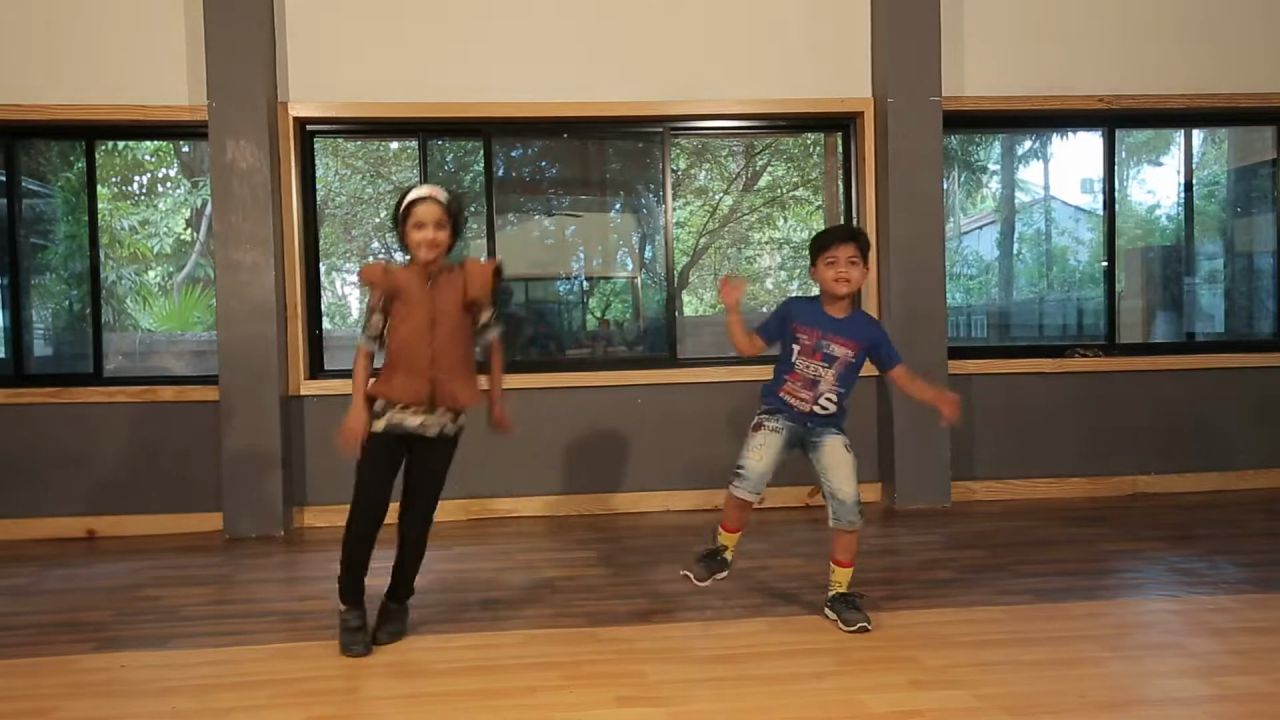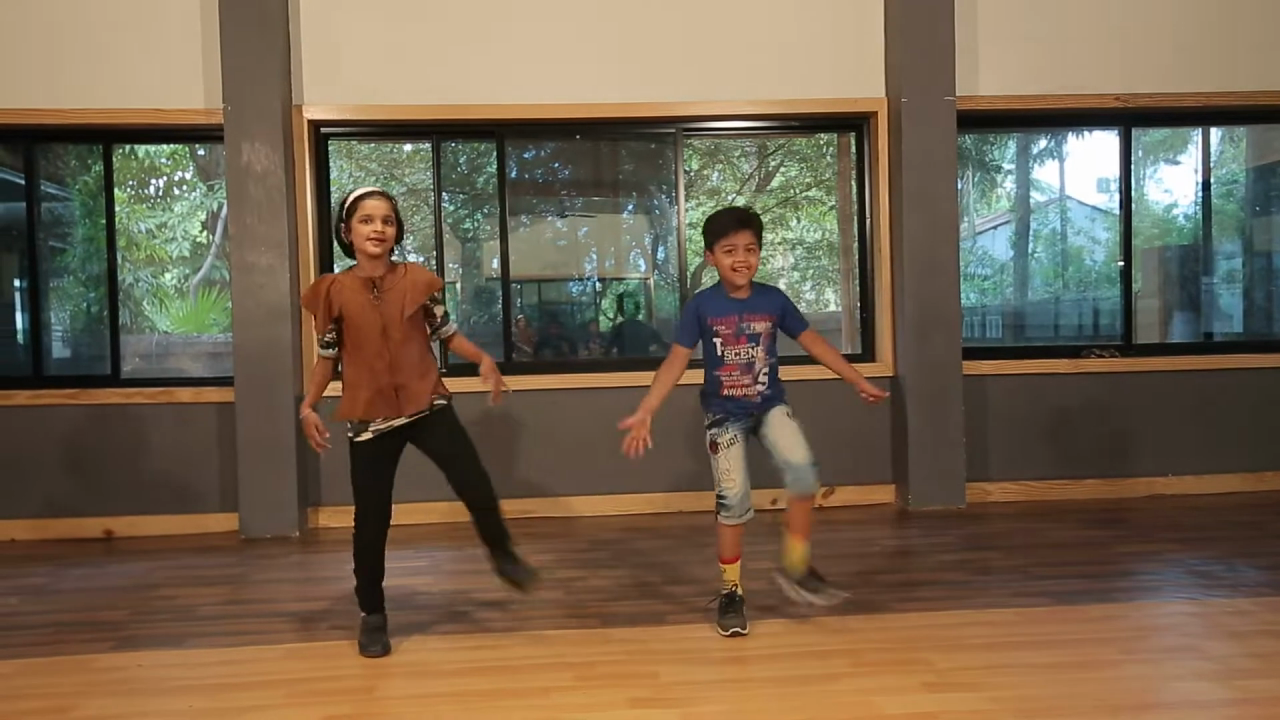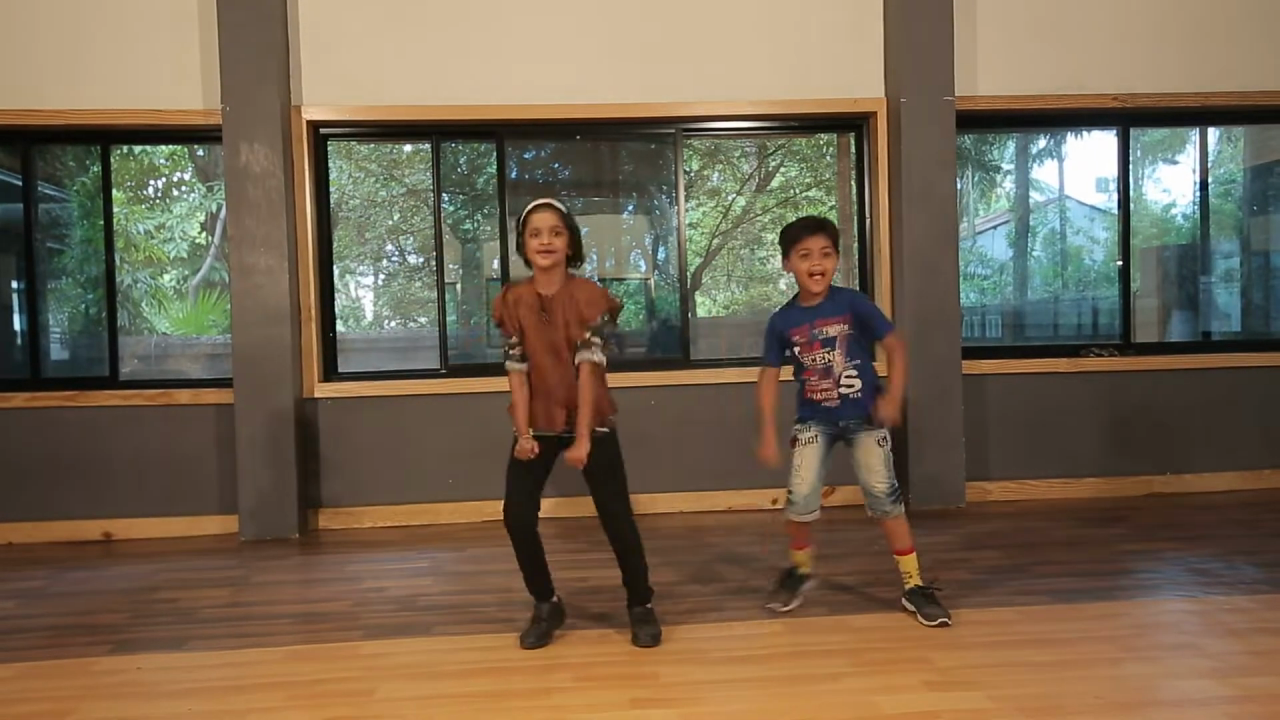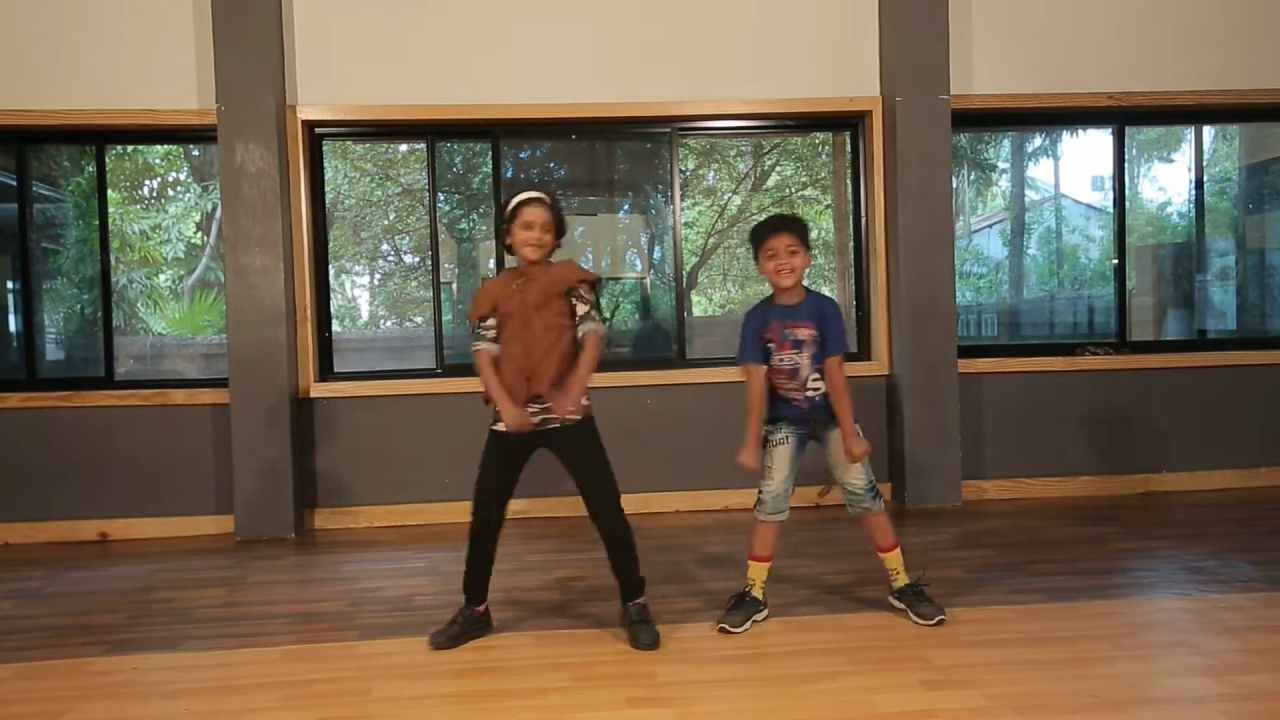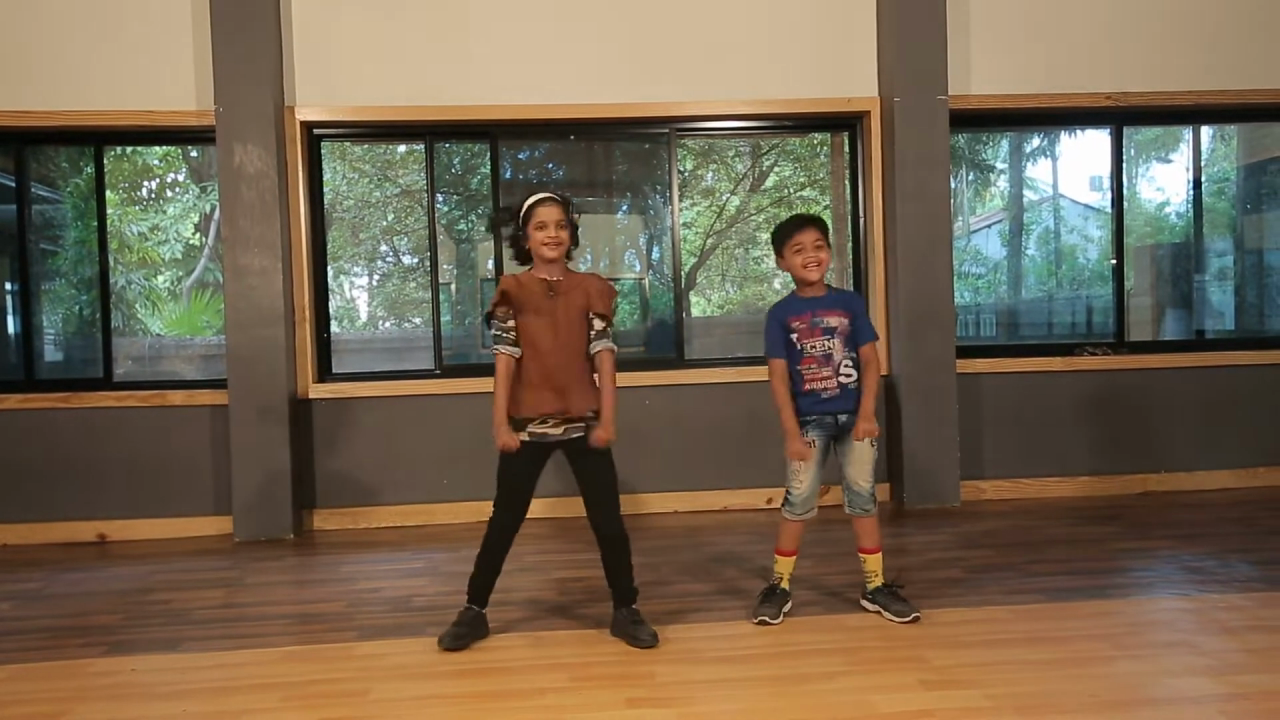
dt=0.7s
person 1, frame 1
left shoulder: (471, 281)
right shoulder: (388, 282)
left elbow: (490, 342)
right elbow: (367, 346)
left wrist: (495, 398)
right wrist: (357, 407)
left hip: (442, 418)
right hip: (389, 411)
left knee: (416, 518)
right knee: (366, 511)
left ankle: (397, 601)
right ankle: (351, 608)
person 1, frame 2
left shoulder: (419, 280)
right shoulder: (335, 292)
left elbow: (448, 333)
right elbow: (326, 356)
left wrist: (485, 362)
right wrist: (308, 406)
left hip: (426, 405)
right hip: (371, 420)
left knee: (473, 483)
right knee: (371, 521)
left ankle: (501, 554)
right ankle: (372, 615)
person 1, frame 3
left shoulder: (588, 296)
right shoulder: (515, 301)
left elbow: (590, 366)
right elbow: (516, 370)
left wrist: (583, 437)
right wrist: (523, 433)
left hip: (590, 423)
right hip: (539, 425)
left knee: (616, 517)
right knee: (516, 513)
left ankle: (641, 606)
right ankle: (546, 605)
person 1, frame 4
left shoulder: (569, 277)
right shoulder: (495, 291)
left elbow: (593, 336)
right elbow: (484, 353)
left wrist: (574, 385)
right wrist: (500, 400)
left hip: (567, 412)
right hip: (513, 417)
left knee: (607, 507)
right knee: (486, 512)
left ankle: (635, 604)
right ankle: (474, 610)
person 1, frame 5
left shoulder: (590, 289)
right shoulder: (514, 291)
left elbow: (604, 354)
right elbow: (505, 358)
left wrist: (609, 417)
right wrist: (500, 421)
left hip: (583, 421)
right hip: (527, 422)
left knee: (607, 518)
right knee: (505, 519)
left ankle: (625, 610)
right ankle: (474, 611)
person 2, frame 1
left shoulder: (868, 329)
right shoulder: (793, 310)
left elbow: (900, 376)
right elbow: (749, 347)
left wrist: (935, 396)
right wrist: (732, 309)
left hip: (826, 428)
right hip: (777, 414)
left knee: (847, 508)
right knee: (747, 480)
left ankle: (839, 594)
right ankle: (721, 550)
person 2, frame 2
left shoulder: (772, 298)
right shoulder: (701, 306)
left elbow: (809, 338)
right elbow: (676, 362)
left wrist: (854, 377)
right wrist: (645, 411)
left hip: (769, 404)
right hip: (723, 414)
left knee: (803, 476)
right knee: (733, 503)
left ankle: (796, 568)
right ankle: (731, 593)
person 2, frame 3
left shoulder: (853, 303)
right shoulder: (783, 321)
left elbow: (894, 346)
right elbow: (768, 378)
left wrist: (893, 395)
right wrist: (768, 433)
left hip: (863, 416)
right hip: (813, 420)
left knee: (885, 499)
right knee: (801, 500)
left ankle: (915, 587)
right ankle: (799, 571)
person 2, frame 4
left shoulder: (825, 308)
right shoulder: (756, 318)
left elbow: (836, 372)
right elbow: (755, 381)
left wrist: (849, 431)
right wrist: (750, 441)
left hip: (832, 415)
right hip: (784, 419)
left knee: (865, 494)
right knee: (771, 501)
left ankle: (902, 585)
right ankle: (753, 594)
person 2, frame 5
left shoulder: (850, 303)
right shoulder: (781, 313)
left elbow: (870, 359)
right elbow: (778, 375)
left wrist: (867, 414)
right wrist: (791, 431)
left hip: (853, 413)
right hip: (809, 417)
left knee: (862, 498)
right knee: (799, 500)
left ankle: (875, 586)
right ankle: (779, 586)
